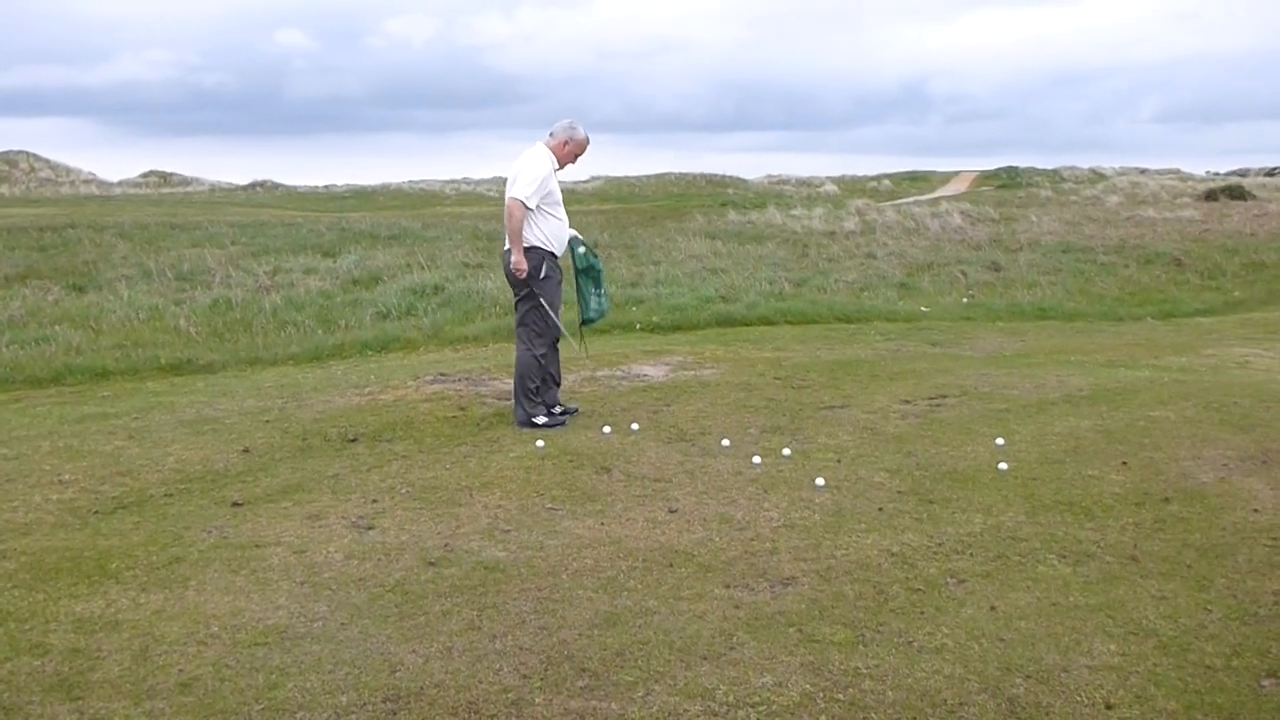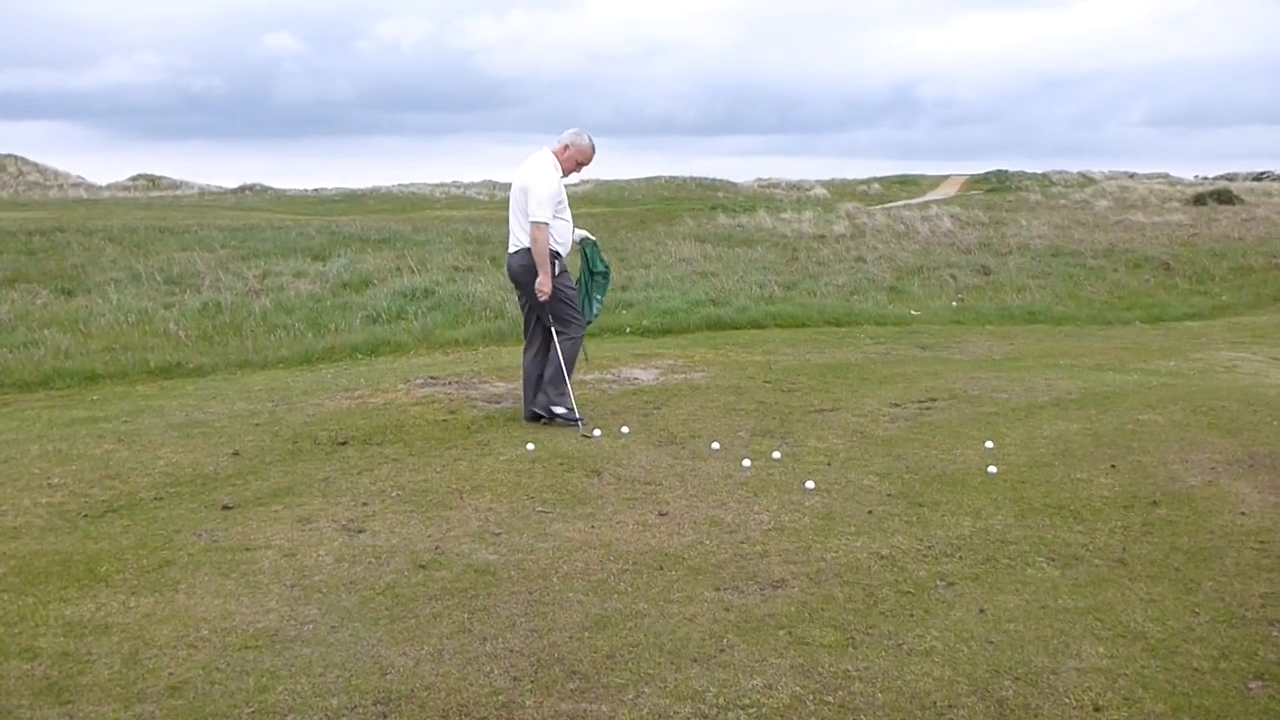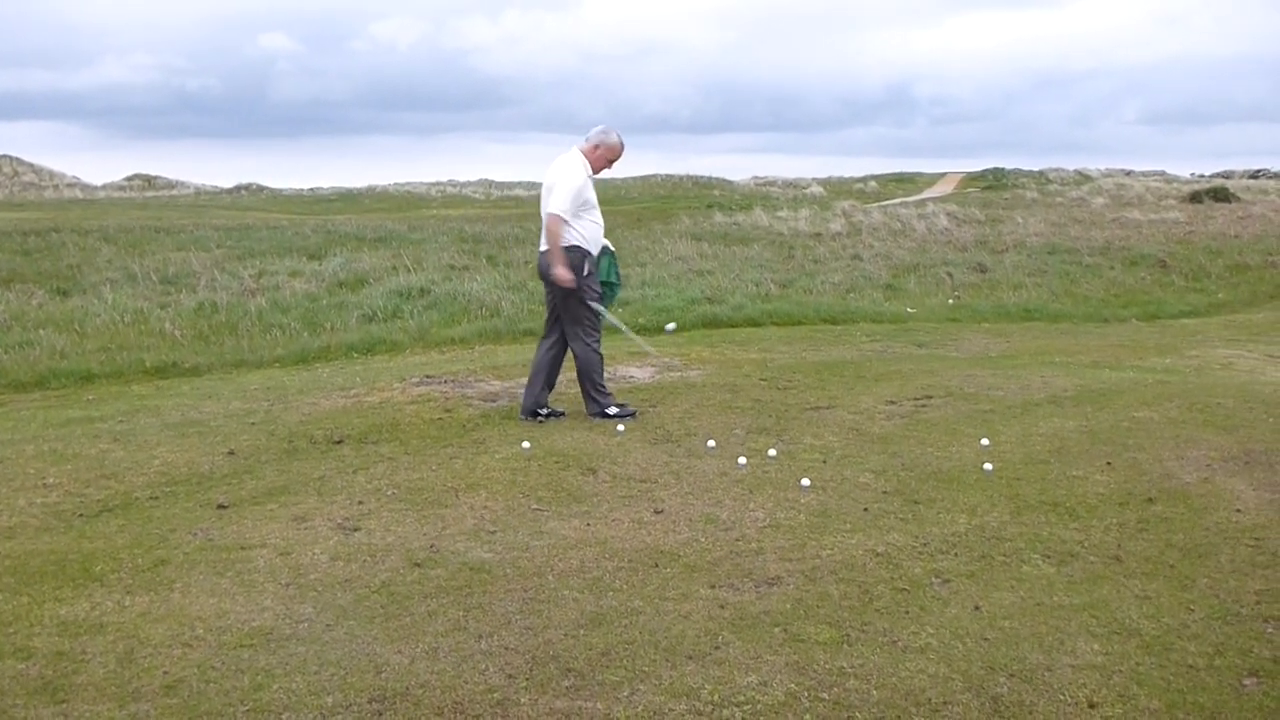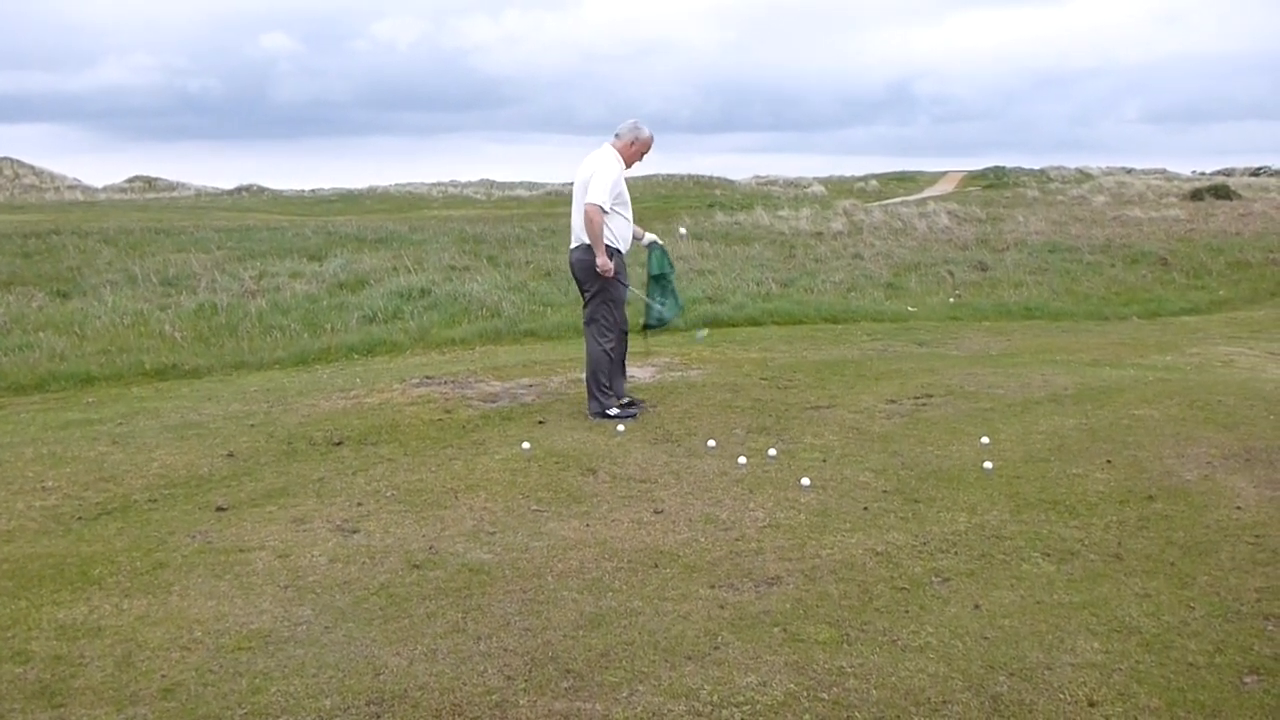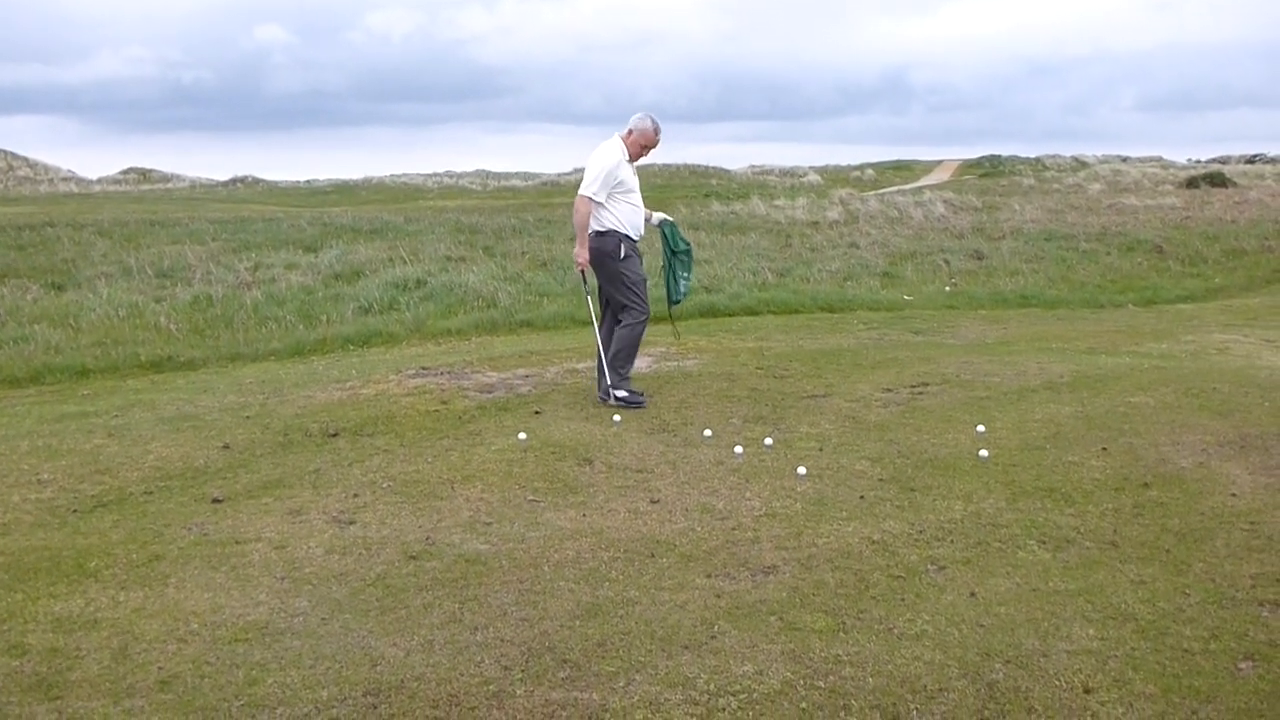
dt=0.5s
person 1, frame 1
left shoulder: (539, 163)
right shoulder: (538, 165)
right elbow: (514, 206)
left wrist: (564, 233)
right wrist: (516, 253)
left hip: (539, 260)
right hip: (533, 261)
left knee: (548, 334)
right knee: (534, 338)
left ankle: (548, 401)
right ankle: (529, 412)
person 1, frame 2
left shoulder: (536, 166)
right shoulder: (546, 175)
right elbow: (538, 230)
left wrist: (570, 233)
right wrist: (545, 276)
left hip: (522, 260)
right hip: (539, 264)
left knee: (539, 336)
right knee: (570, 328)
left ankle: (536, 406)
right ankle: (553, 400)
person 1, frame 3
left shoulder: (571, 167)
right shoulder: (573, 173)
right elbow: (553, 220)
left wrist: (595, 240)
right wrist: (559, 265)
left hip: (565, 261)
right hip: (573, 262)
left knee: (556, 335)
right knee: (585, 335)
left ankle: (535, 403)
right ankle: (600, 404)
person 1, frame 4
left shoulder: (601, 161)
right shoulder: (608, 167)
right elbow: (591, 212)
left wrist: (641, 235)
right wrist: (601, 256)
left hip: (596, 258)
right hip: (601, 261)
left knee: (615, 328)
right knee: (603, 332)
left ankle: (613, 393)
right ankle: (602, 403)
person 1, frame 5
left shoulder: (623, 159)
right shoulder: (609, 157)
right elbow: (583, 202)
left wrist: (651, 216)
right wrist: (581, 247)
left hip: (618, 245)
right hip: (612, 245)
left knee: (615, 317)
right knee: (635, 312)
left ankle: (612, 385)
right ankle: (616, 383)
